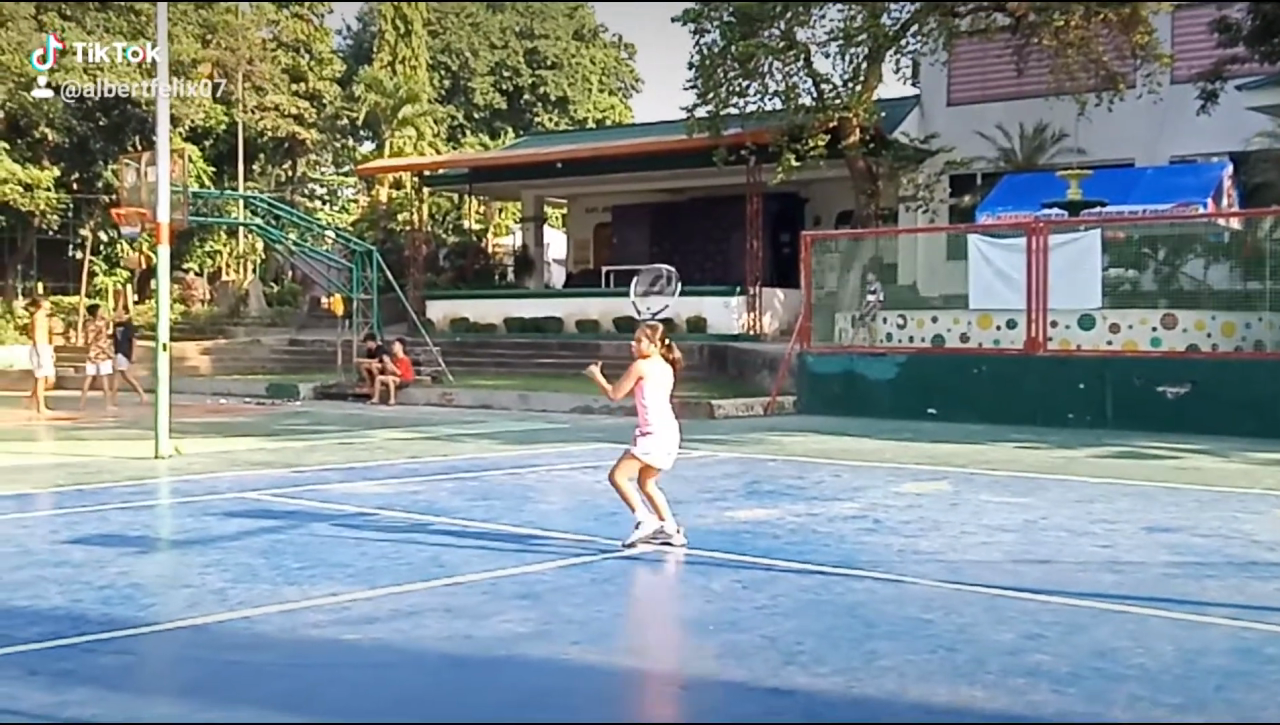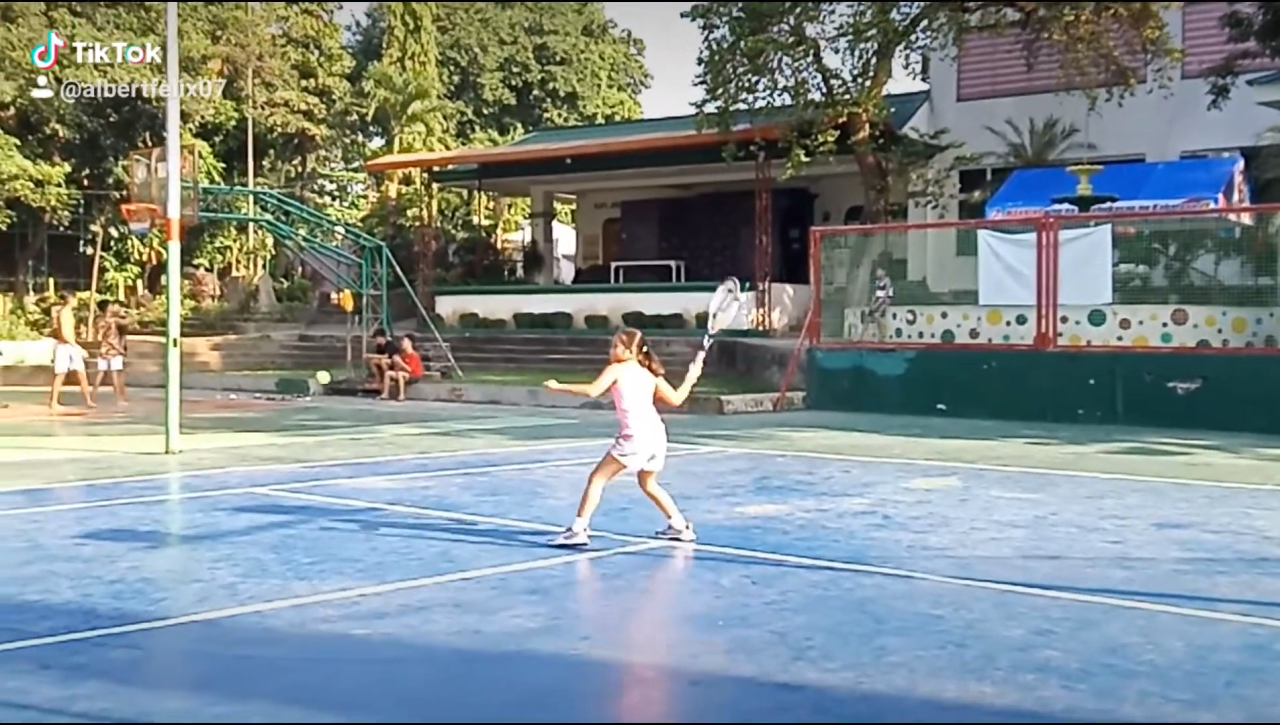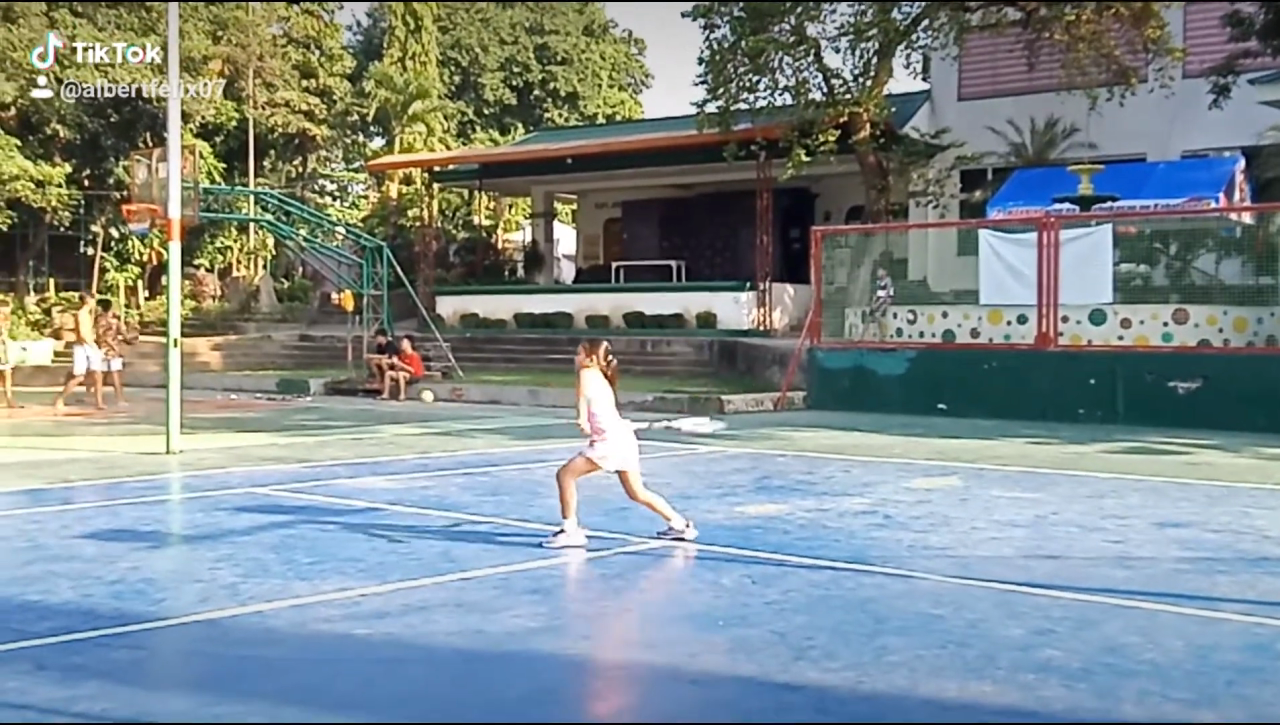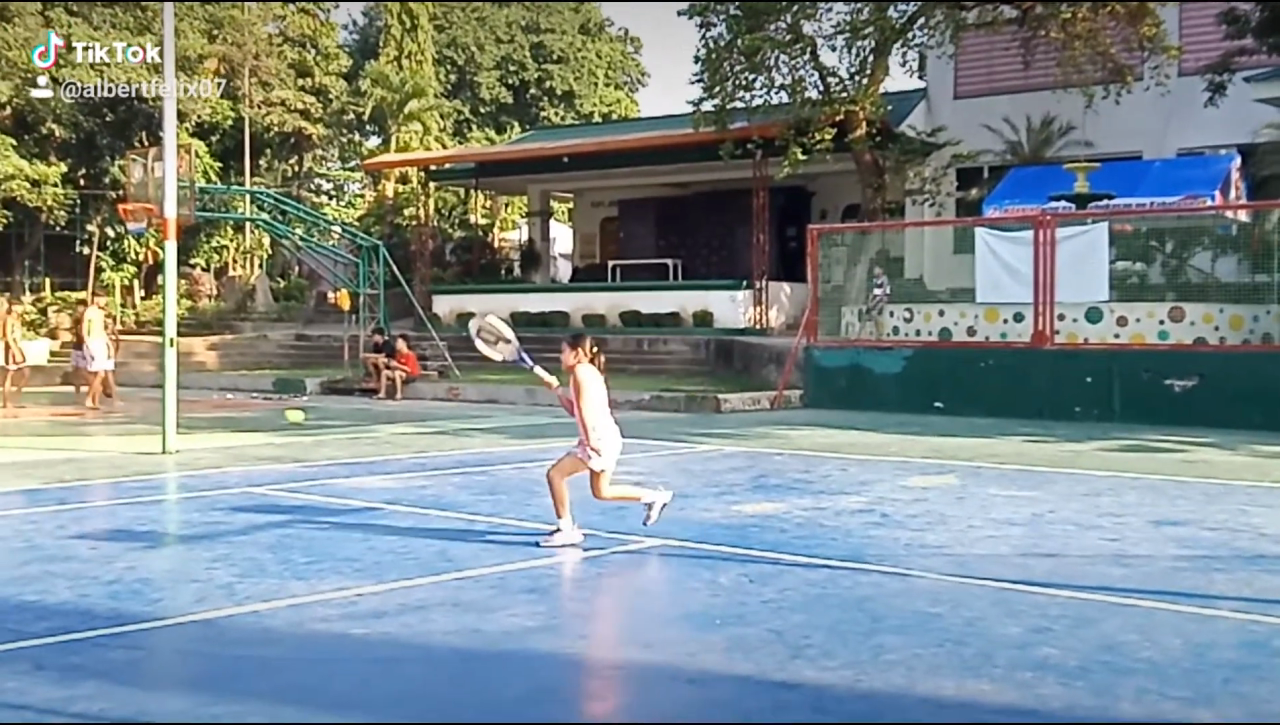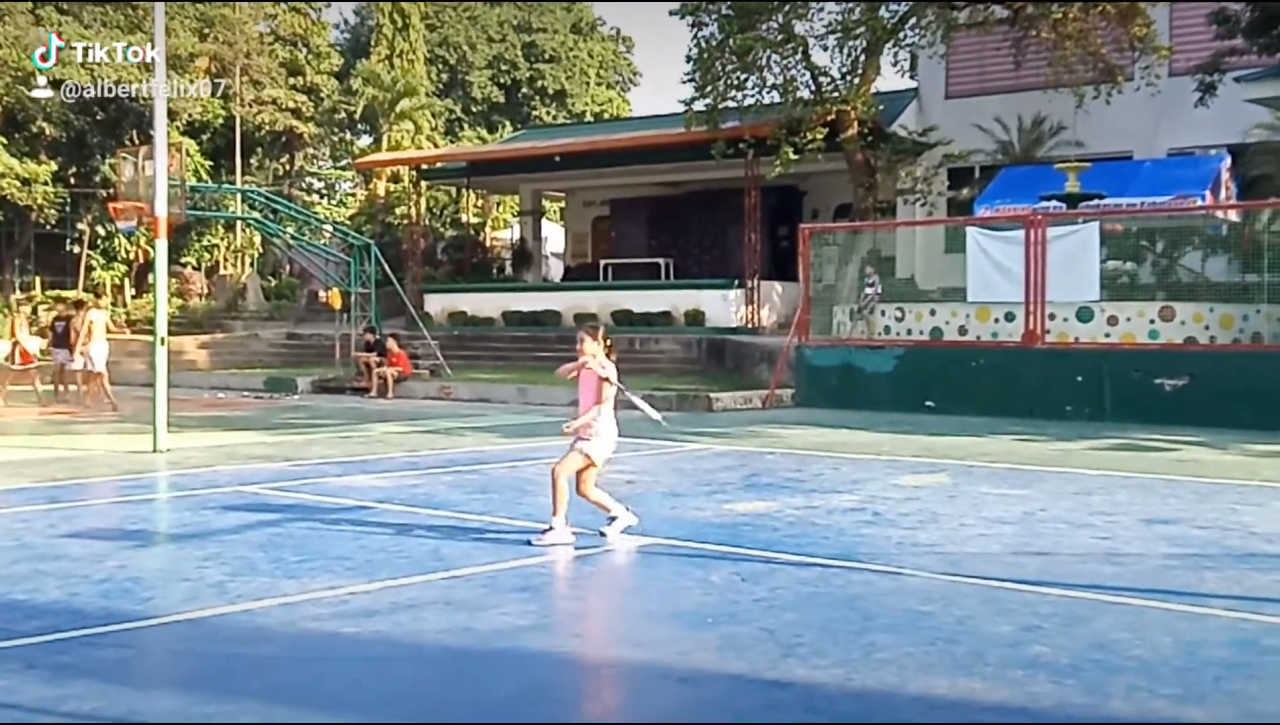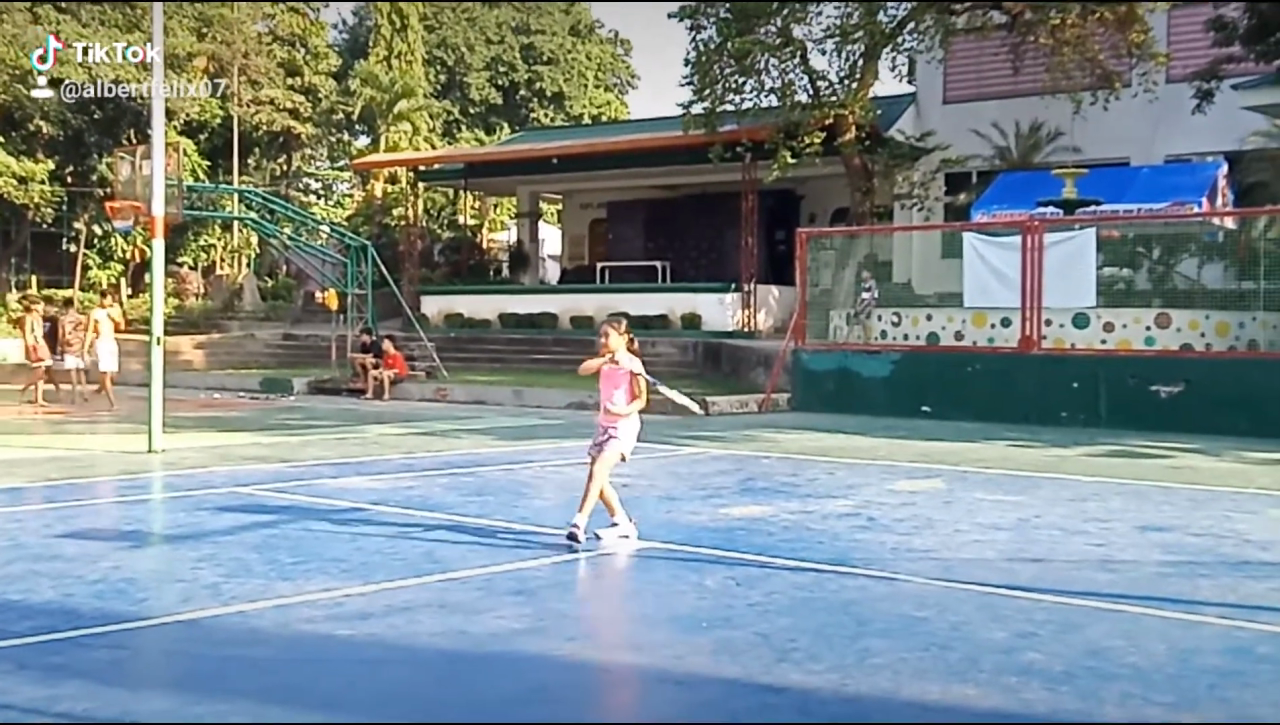
dt=0.2s
person 1, frame 1
left shoulder: (641, 366)
right shoulder: (667, 367)
left elbow: (616, 394)
left wrist: (597, 376)
left hip: (653, 434)
right hip: (669, 432)
left knee: (617, 476)
right knee: (645, 483)
left ankle: (644, 519)
right ankle: (670, 530)
person 1, frame 2
left shoulder: (616, 369)
right shoulder: (649, 375)
left elbow: (593, 390)
right elbow: (676, 399)
left wrist: (560, 387)
right wrist: (692, 376)
left hip: (635, 437)
right hip: (656, 434)
left knee: (597, 478)
right knee: (648, 484)
left ankle: (579, 529)
right ankle: (679, 525)
person 1, frame 3
left shoulder: (588, 373)
right shoulder: (604, 380)
left elbow: (584, 397)
left wrist: (584, 422)
left hip: (608, 440)
right hip: (624, 438)
left knee: (564, 475)
right knee: (636, 491)
left ankle: (571, 531)
right ankle: (680, 524)
person 1, frame 4
left shoulder: (583, 370)
right shoulder: (588, 373)
left elbow: (584, 409)
right elbow: (573, 410)
left wrist: (589, 438)
right wrist: (556, 388)
left hip: (600, 437)
right hip: (606, 438)
left knee: (554, 474)
right knee: (602, 490)
left ankle: (567, 529)
right ankle: (653, 496)
person 1, frame 5
left shoulder: (607, 368)
right shoulder: (585, 364)
left elbow: (604, 406)
right elbow: (561, 373)
left wrist: (578, 422)
right wrist: (581, 363)
left hip: (601, 433)
right hip: (587, 433)
left knee: (560, 471)
right knee: (582, 486)
left ankle: (559, 529)
right ankle: (622, 515)
person 1, frame 6
left shoulder: (633, 364)
right shoulder: (605, 359)
left elbow: (641, 400)
right elbow: (583, 370)
left wrist: (624, 412)
right wrist: (607, 359)
left hip: (623, 427)
right hip: (603, 426)
left knee: (598, 471)
right knee: (599, 478)
left ankle: (580, 523)
right ankle: (623, 523)
